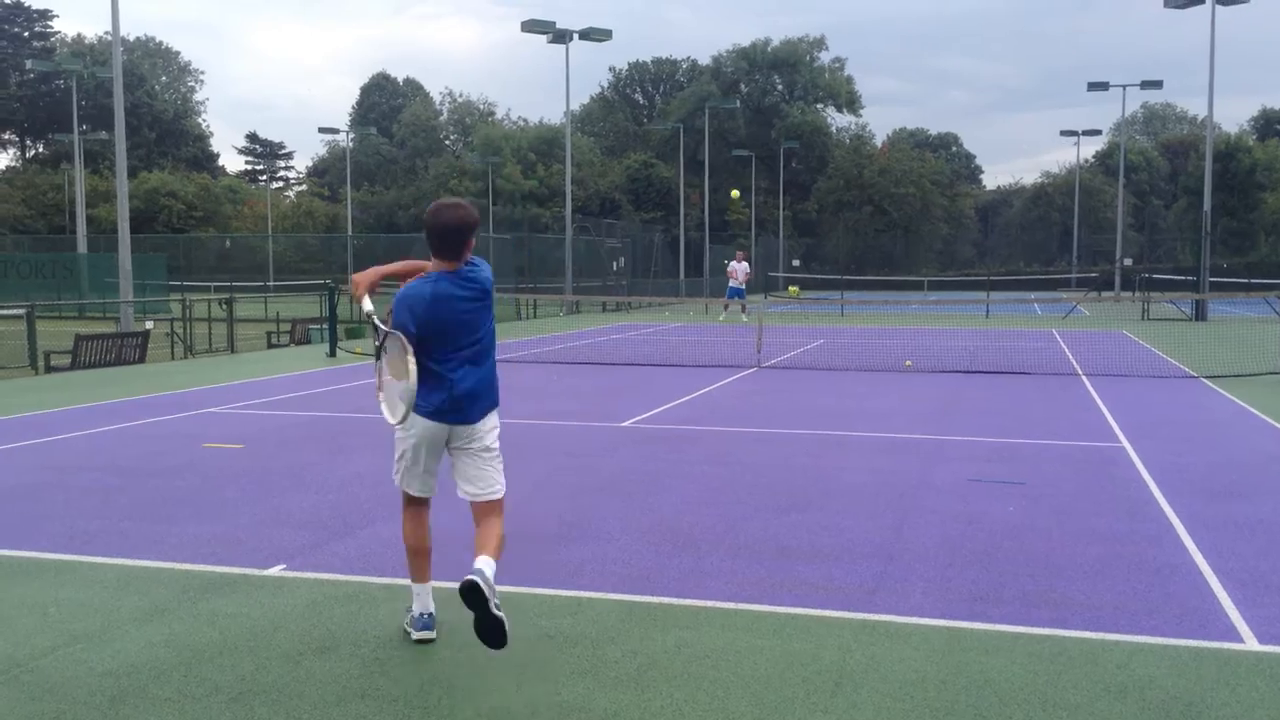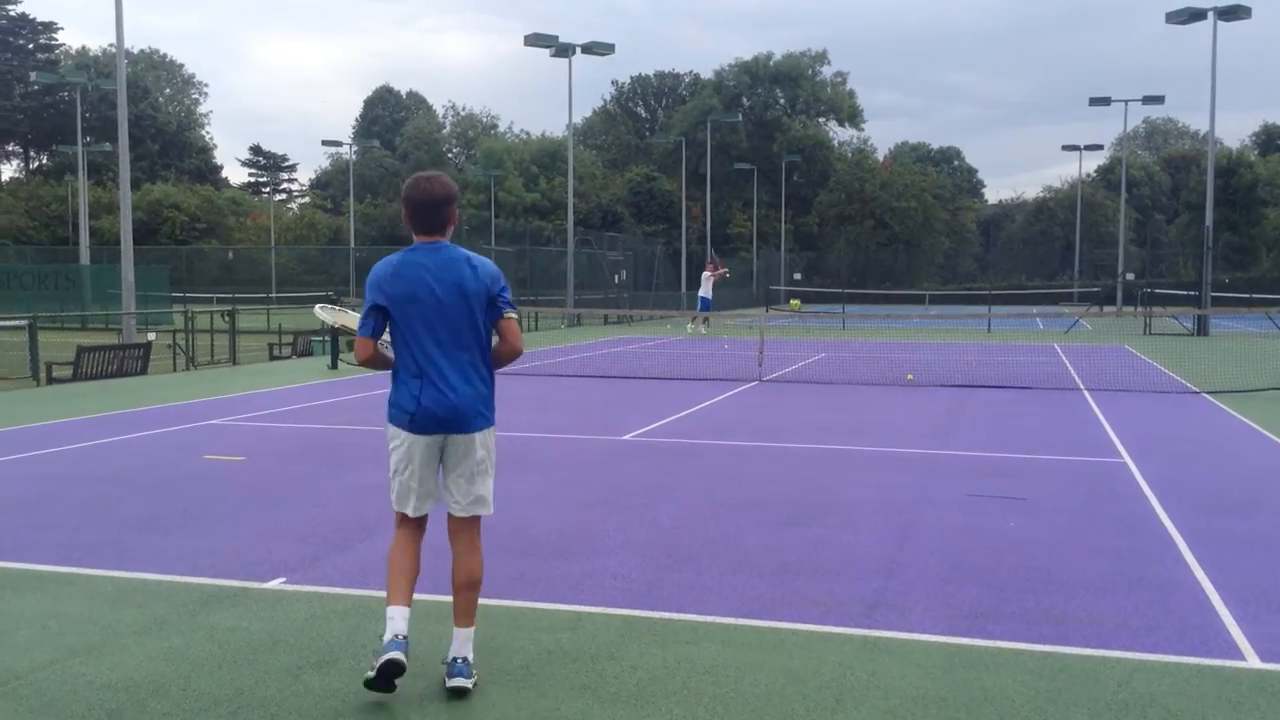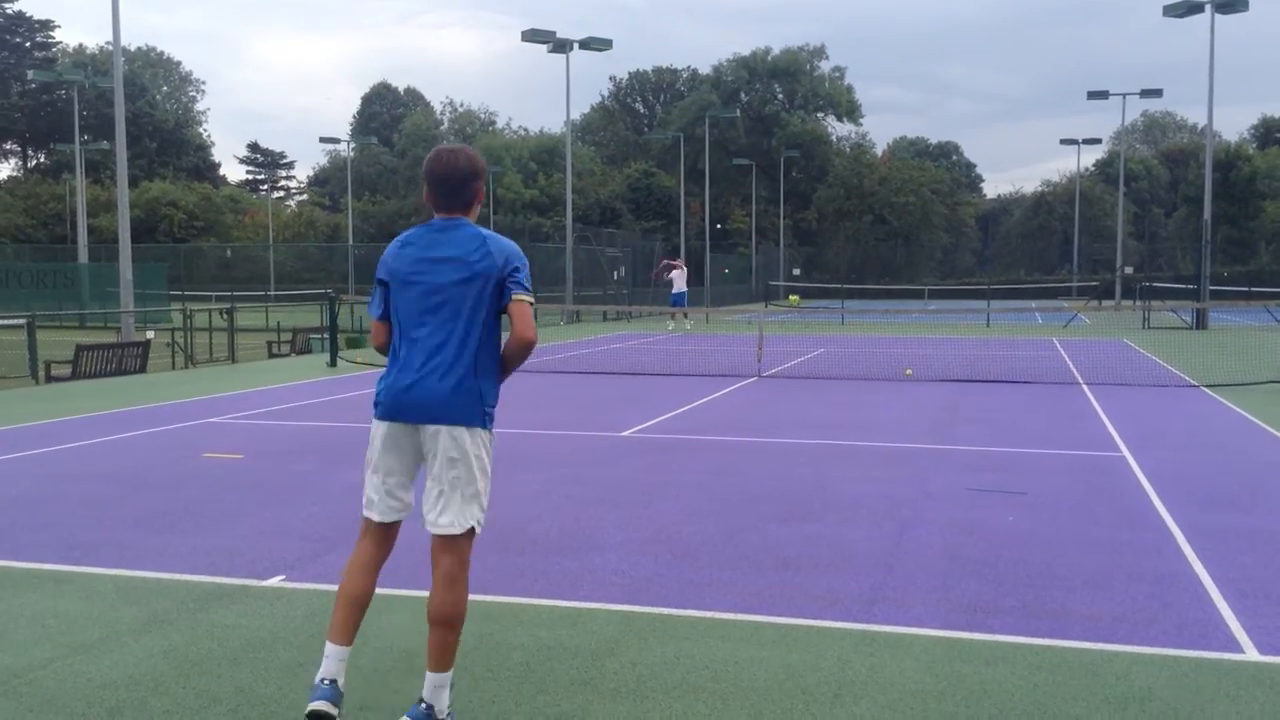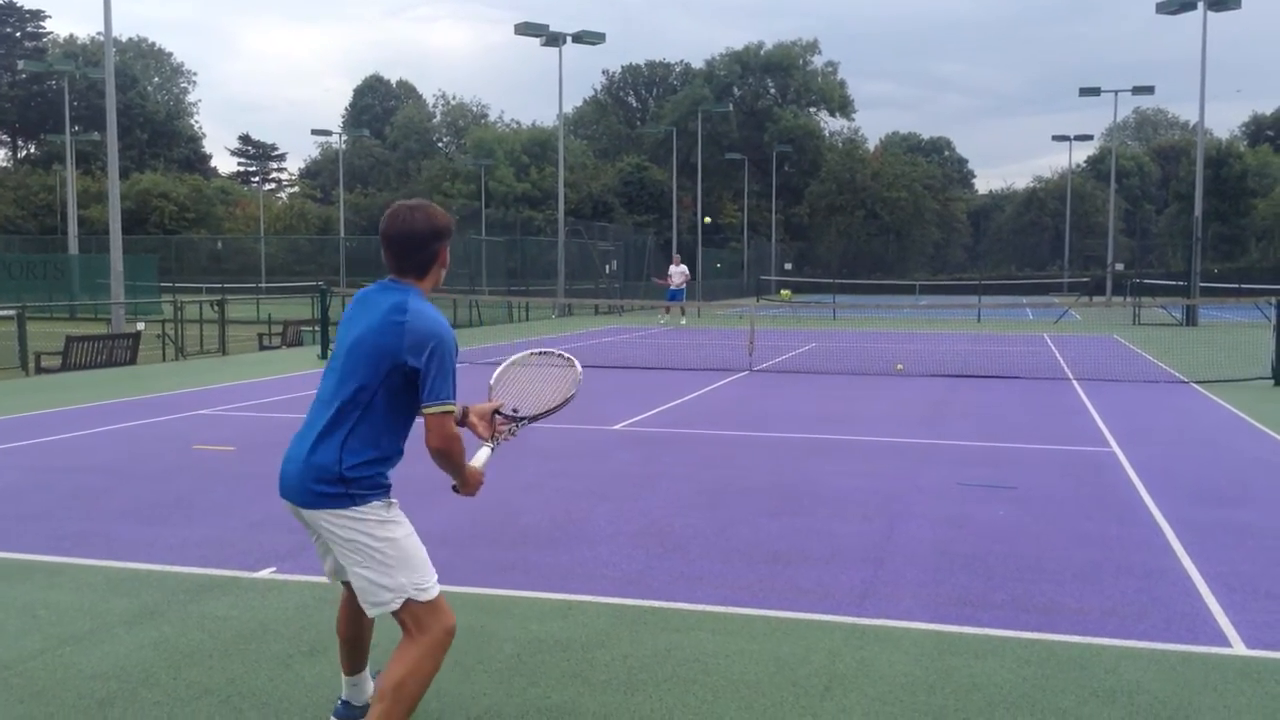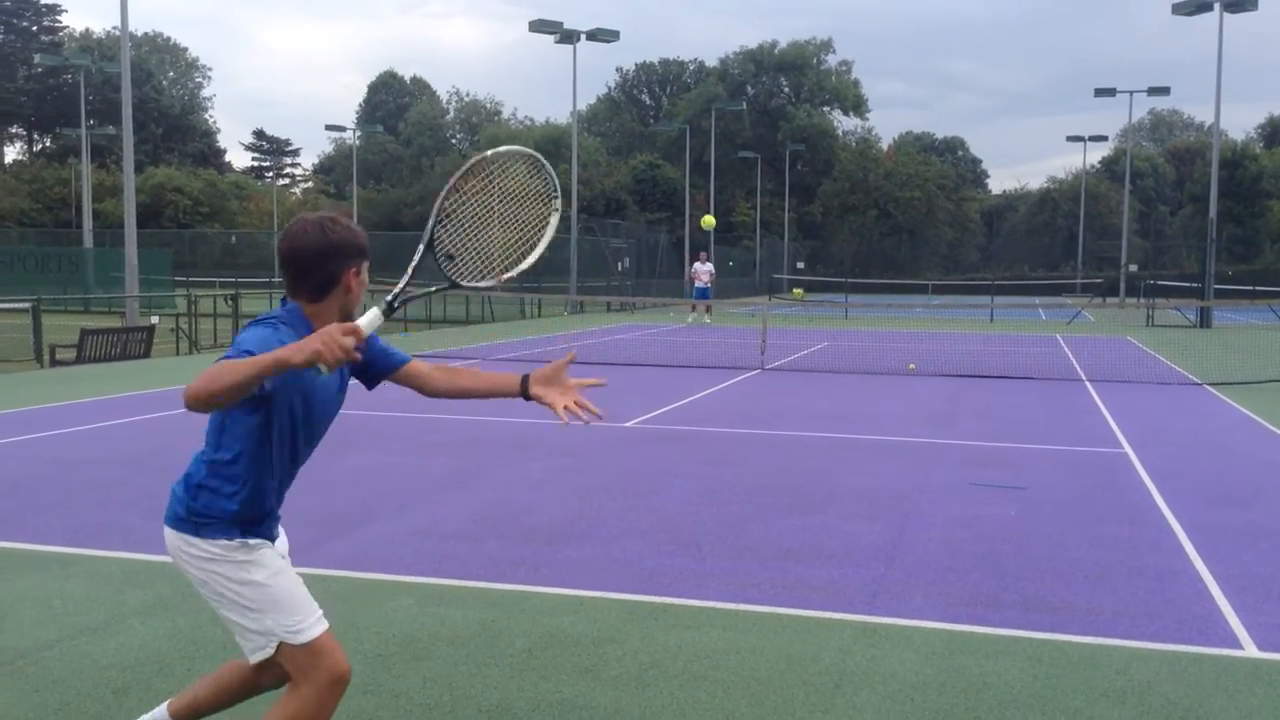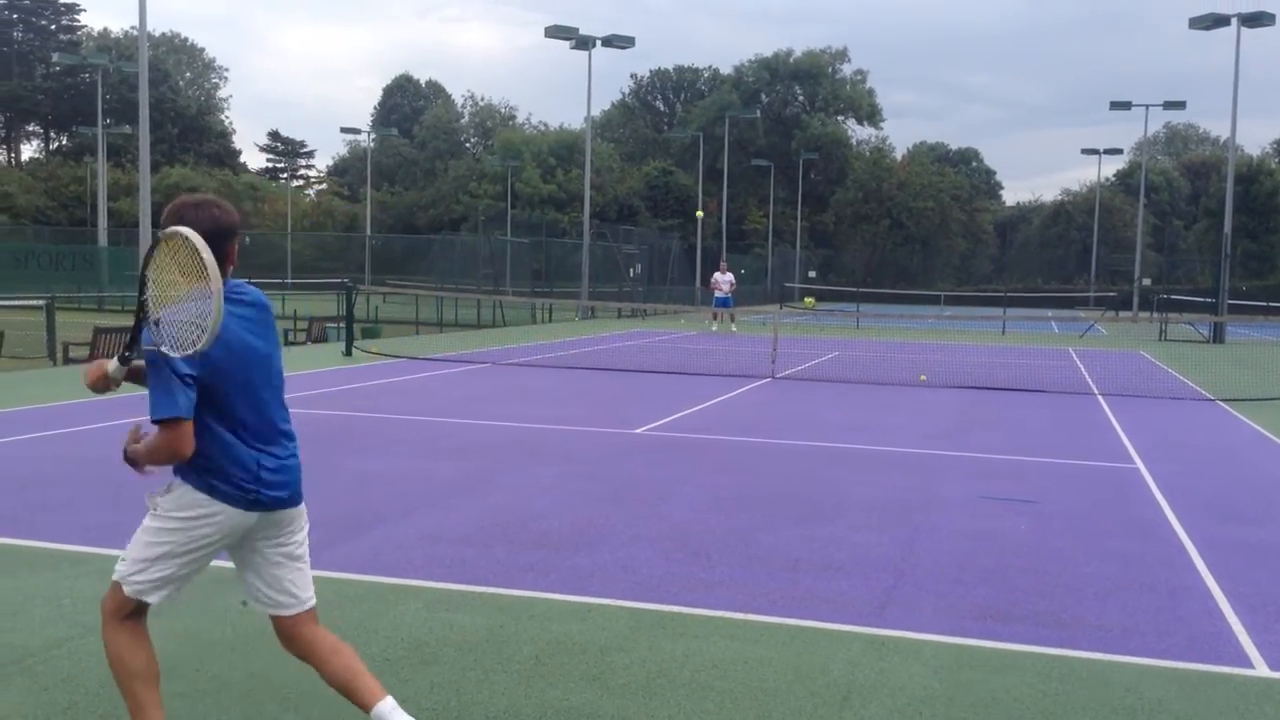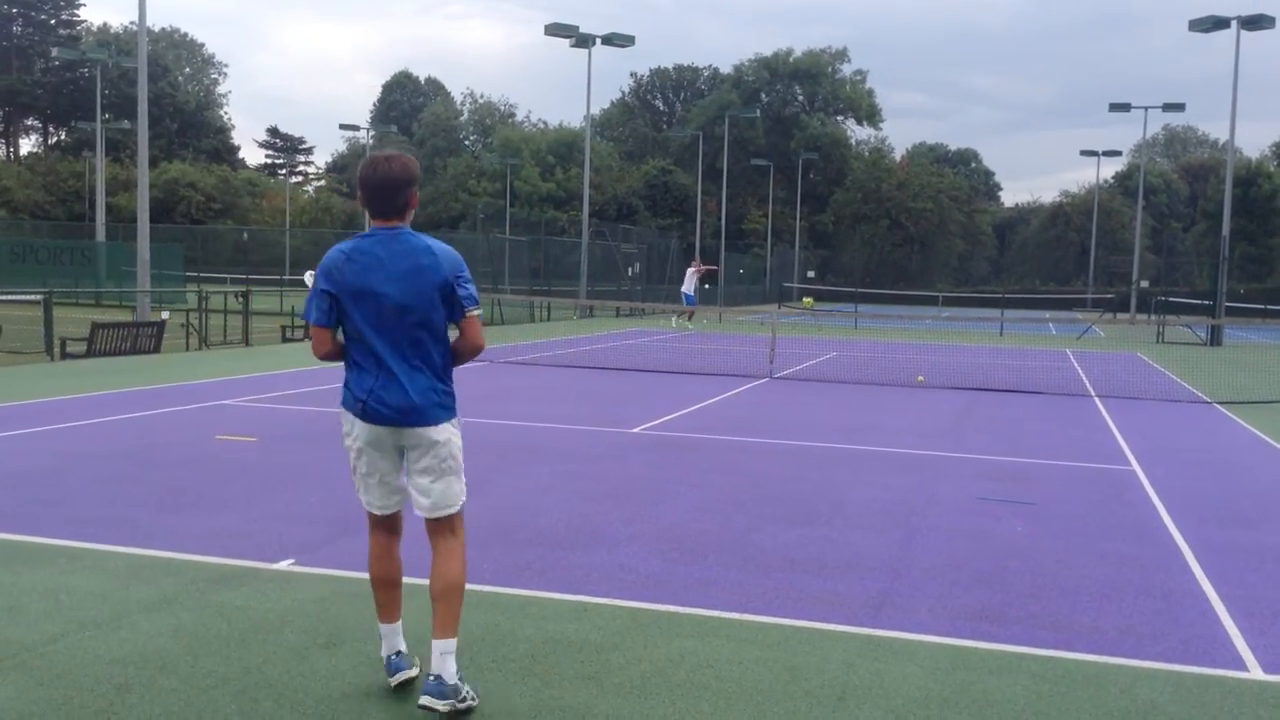
dt=0.7s
person 1, frame 1
left shoulder: (409, 300)
right shoulder: (481, 274)
right elbow: (431, 265)
right wrist: (376, 273)
left hip: (428, 414)
right hip: (478, 415)
left knee: (415, 506)
right knee: (490, 518)
left ankle: (422, 612)
right ankle: (478, 578)
person 1, frame 2
left shoulder: (385, 274)
right shoulder: (484, 271)
left elbow: (365, 354)
right elbow: (513, 346)
left hip: (412, 418)
right hip: (471, 416)
left knee: (408, 529)
right knee: (466, 533)
left ankle: (395, 639)
right ankle: (460, 657)
person 1, frame 3
left shoulder: (397, 251)
right shoulder: (503, 253)
left elbow: (380, 339)
right elbow: (523, 336)
right wrist: (493, 374)
left hip: (396, 406)
right hip: (459, 414)
left knee: (373, 539)
right knee: (451, 556)
person 1, frame 4
left shoulder: (364, 302)
right shoulder: (430, 328)
right elbow: (439, 441)
left wrist: (463, 413)
right wrist: (465, 475)
left hip: (303, 477)
right hip: (347, 490)
left knee: (364, 585)
right knee: (431, 626)
person 1, frame 5
left shoulder: (343, 337)
right shoulder: (265, 339)
left elbow: (431, 377)
right elbow: (202, 392)
left wrist: (529, 385)
right wrist: (295, 355)
left hip: (251, 527)
right hip: (216, 534)
left knee: (285, 660)
right knee: (324, 671)
person 1, frame 6
right shoulder: (254, 302)
left elbow: (180, 445)
left wrist: (137, 452)
right wrist: (124, 370)
left hip: (209, 496)
right hip: (279, 493)
left knee: (120, 613)
right knee: (300, 631)
person 1, frame 7
left shoulder: (337, 261)
right shoulder: (442, 258)
left elbow: (323, 347)
right elbow: (472, 342)
left hip: (366, 413)
right hip: (428, 414)
left knee: (385, 527)
right knee: (448, 532)
left ankle: (396, 654)
right ankle: (441, 675)
